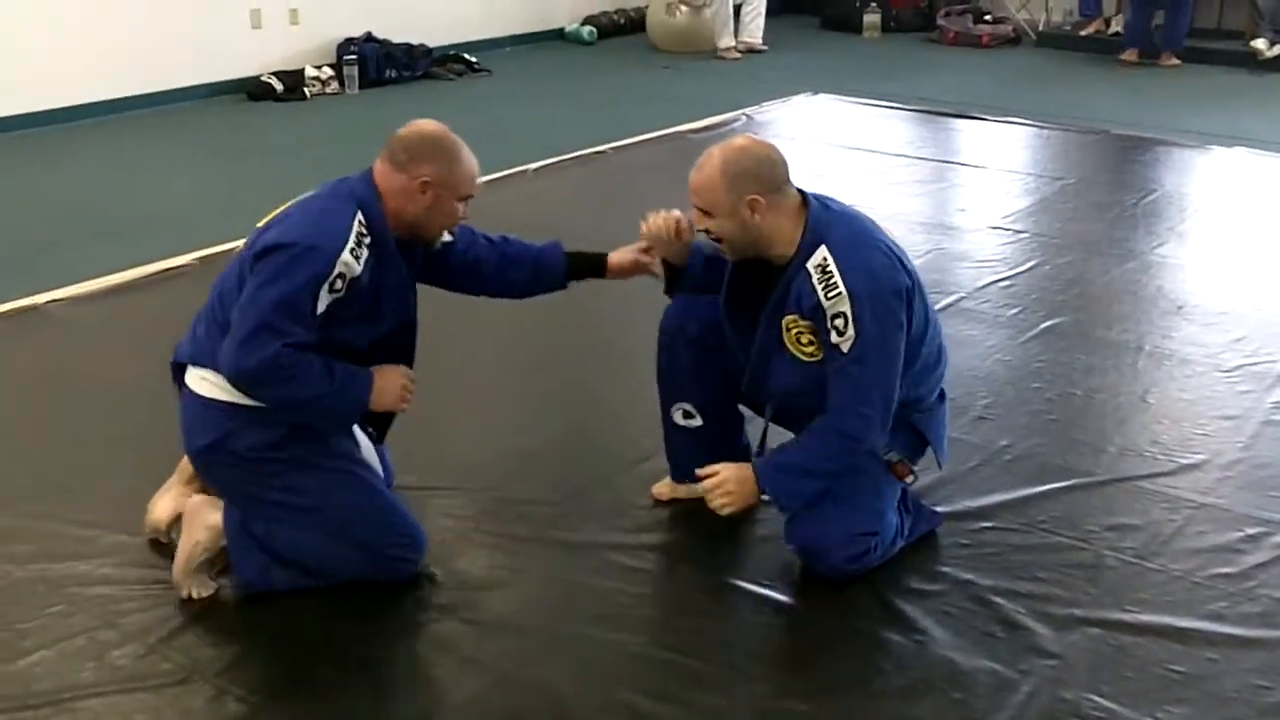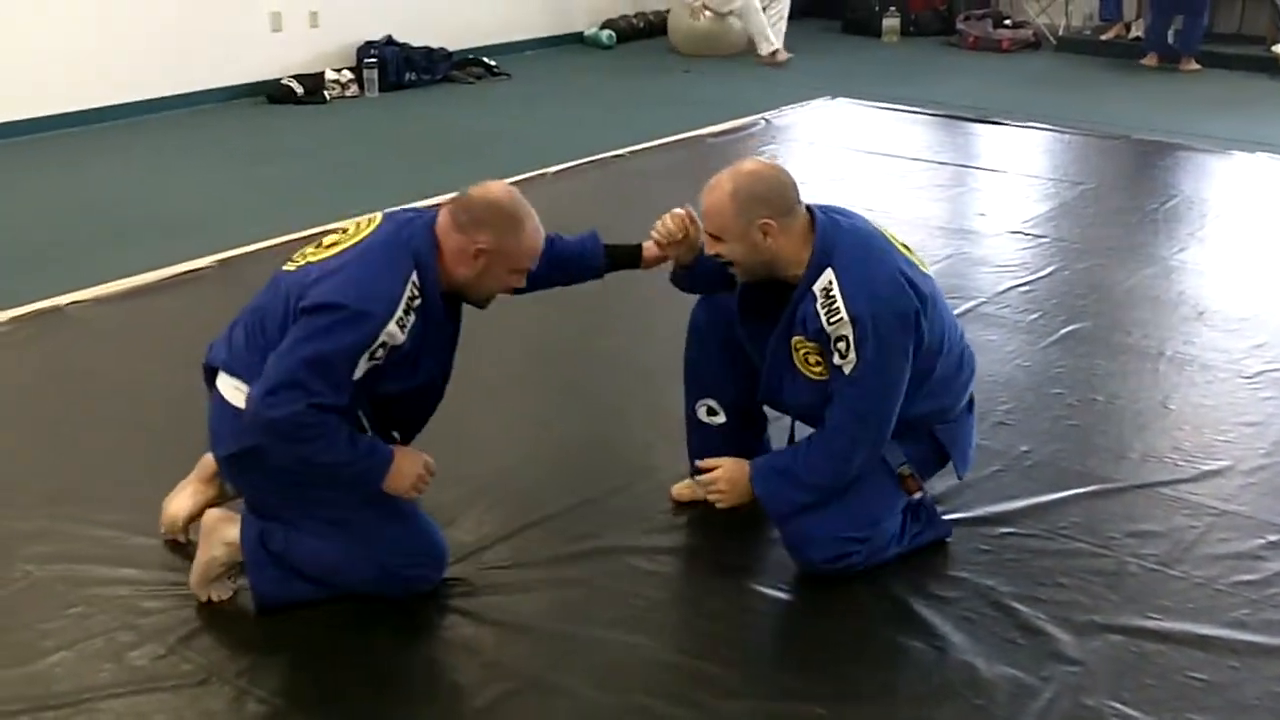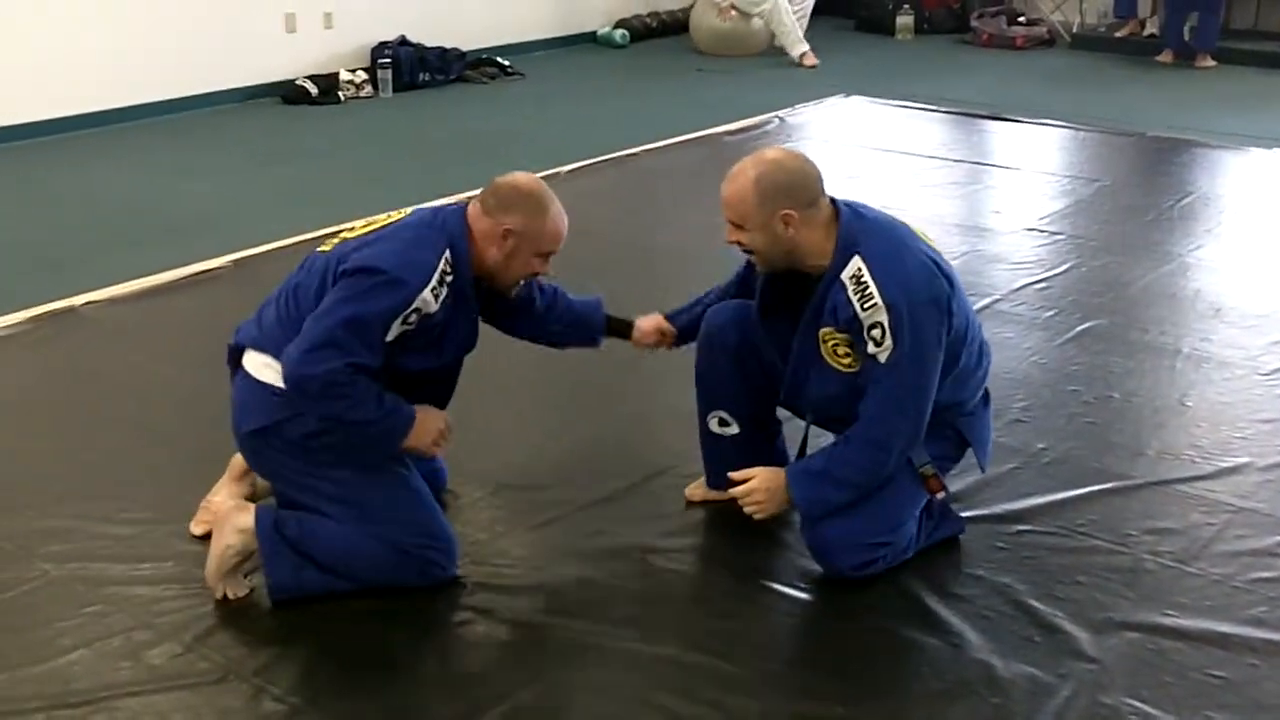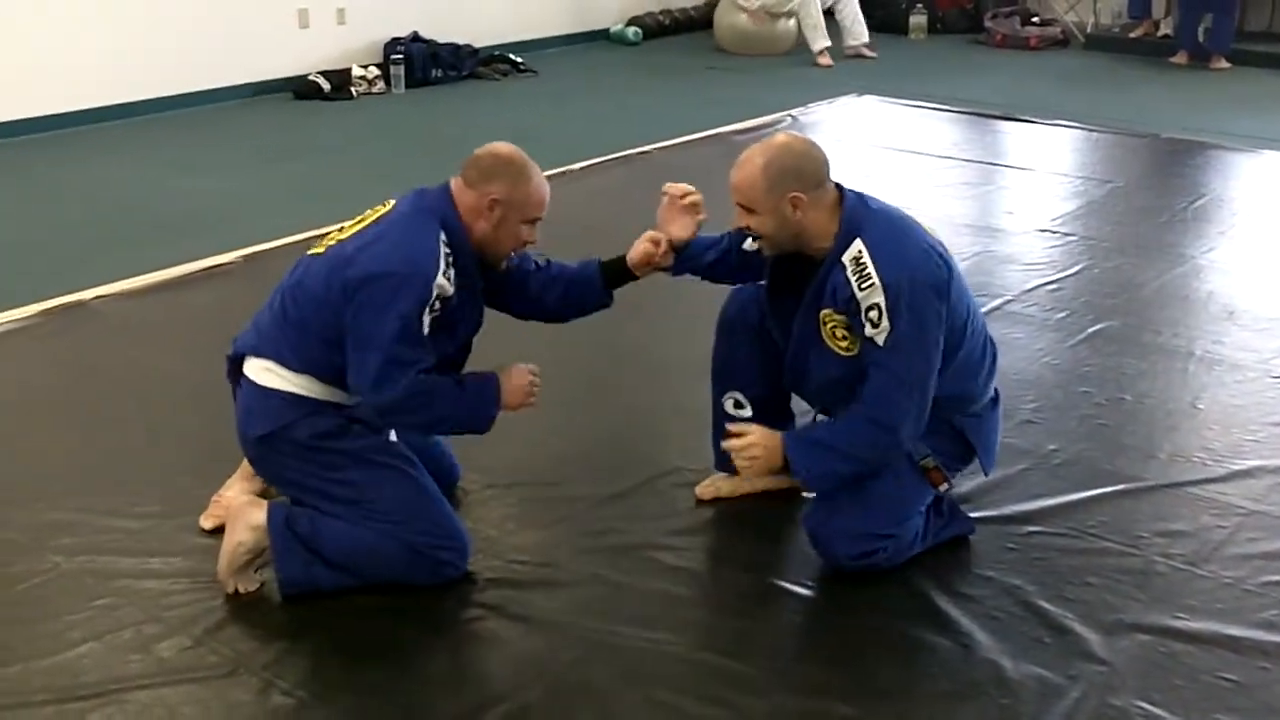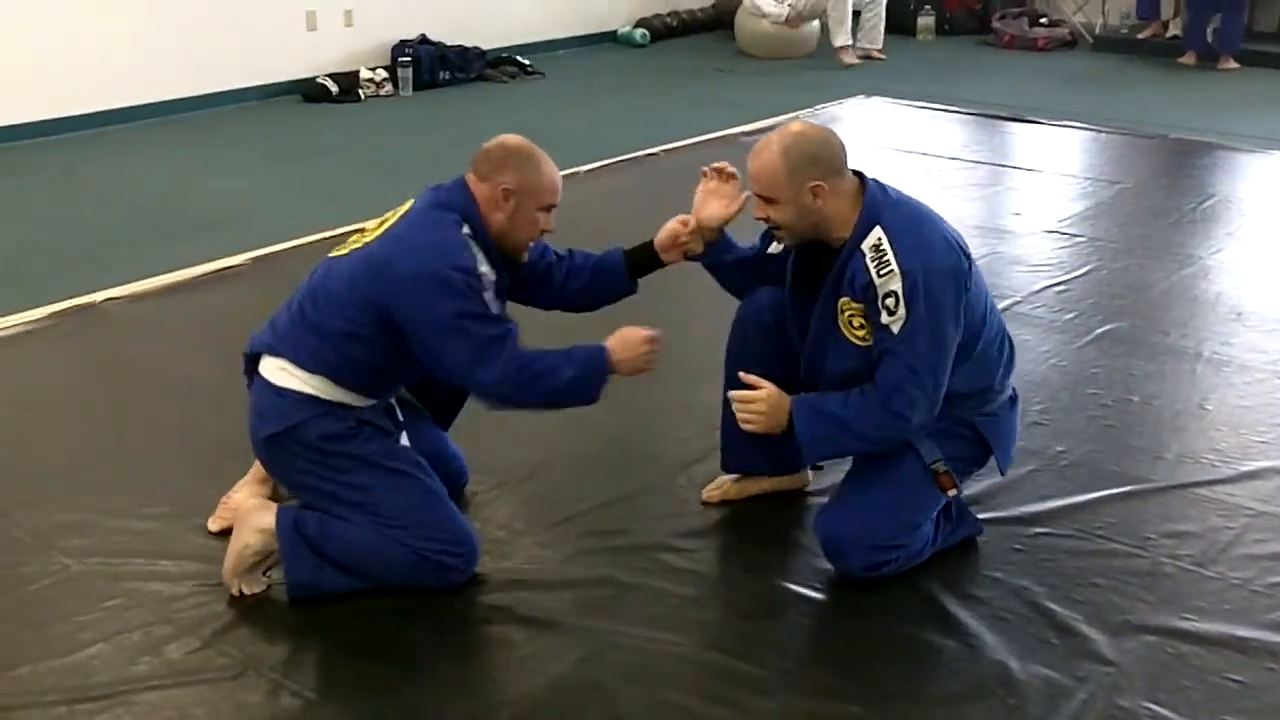
dt=0.4s
person 1, frame 1
left shoulder: (375, 213)
right shoulder: (320, 245)
left elbow: (479, 259)
right elbow: (256, 364)
left wrist: (599, 265)
right wrist: (363, 389)
left hip: (268, 406)
right hip: (241, 418)
left knee: (371, 480)
right knee: (394, 549)
left ankle: (211, 476)
right ankle: (223, 523)
person 1, frame 2
left shoulder: (424, 234)
right shoulder: (368, 302)
left elbow: (531, 260)
right elbow: (282, 415)
left wrist: (631, 256)
right wrist: (381, 465)
left hip: (299, 405)
right hip: (266, 427)
left knee: (392, 499)
right knee: (414, 563)
left ankle: (225, 475)
right ankle: (239, 538)
person 1, frame 3
left shoulder: (452, 234)
right shoulder: (404, 273)
left elbow: (532, 308)
right elbow: (315, 373)
left wrist: (625, 329)
right wrist: (403, 425)
left hip: (309, 388)
right hip: (289, 403)
left knee: (426, 485)
right knee: (425, 557)
left ankle: (261, 468)
right ankle: (255, 529)
person 1, frame 4
left shoulder: (437, 218)
right shoulder: (409, 265)
left elbow: (529, 288)
right elbow: (392, 392)
left wrist: (622, 269)
right wrist: (493, 395)
left hip: (330, 389)
right hip: (295, 410)
left knee: (438, 477)
right knee: (438, 553)
left ankle: (275, 469)
right ankle: (266, 524)
person 1, frame 5
left shoulder: (453, 218)
right shoulder: (437, 261)
left elbow: (552, 278)
right elbow: (502, 376)
left wrist: (650, 255)
right wrist: (605, 360)
left hip: (347, 392)
right hip: (309, 413)
left knee: (447, 479)
right knee: (448, 556)
left ankle: (283, 470)
right ankle: (273, 527)
person 2, frame 1
left shoulder: (859, 279)
right shoulder: (761, 230)
left elbow: (856, 422)
right elbow: (722, 276)
left wrist: (762, 479)
right wrist: (680, 256)
left hip: (877, 418)
left knee: (827, 545)
right knee: (686, 323)
left ankle: (898, 508)
right ankle: (709, 467)
person 2, frame 2
left shoulder: (867, 300)
right shoulder: (799, 231)
left elbow: (853, 440)
right elbow: (727, 275)
left wrist: (757, 481)
right wrist: (687, 256)
left hip: (905, 423)
right hip: (828, 391)
left knee: (815, 542)
right knee: (715, 318)
left ankle: (910, 515)
right ankle: (721, 474)
person 2, frame 3
left shoulder: (896, 289)
right shoulder: (804, 230)
left elbow: (889, 431)
right elbow: (746, 287)
left wrist: (795, 488)
right wrist: (674, 326)
left hip: (922, 419)
right hip: (841, 388)
left knee: (841, 546)
right knee: (725, 329)
left ankle: (925, 508)
right ankle: (742, 472)
person 2, frame 4
left shoulder: (896, 273)
right shoulder: (797, 230)
left elbow: (893, 417)
right elbow: (739, 254)
left wrist: (788, 449)
right wrist: (680, 246)
left hip: (932, 416)
right hip: (855, 384)
left knee: (843, 538)
right knee: (746, 311)
left ankle: (936, 509)
right ankle: (761, 469)
person 2, frame 5
left shoulder: (915, 263)
right shoulder: (811, 217)
left elbow: (902, 406)
right elbow: (762, 279)
left wrist: (791, 416)
right wrist: (710, 235)
left hip: (944, 415)
left knee: (853, 545)
right knee: (762, 311)
left ankle: (942, 511)
right ankle: (774, 468)
